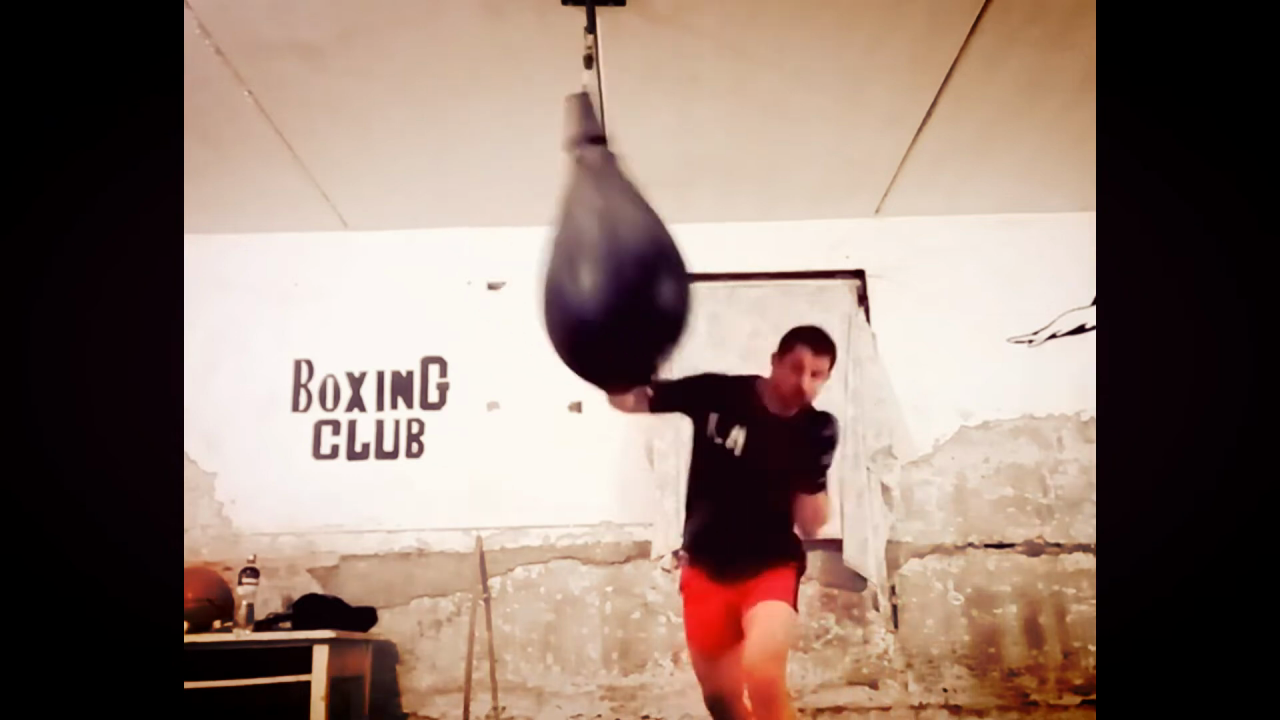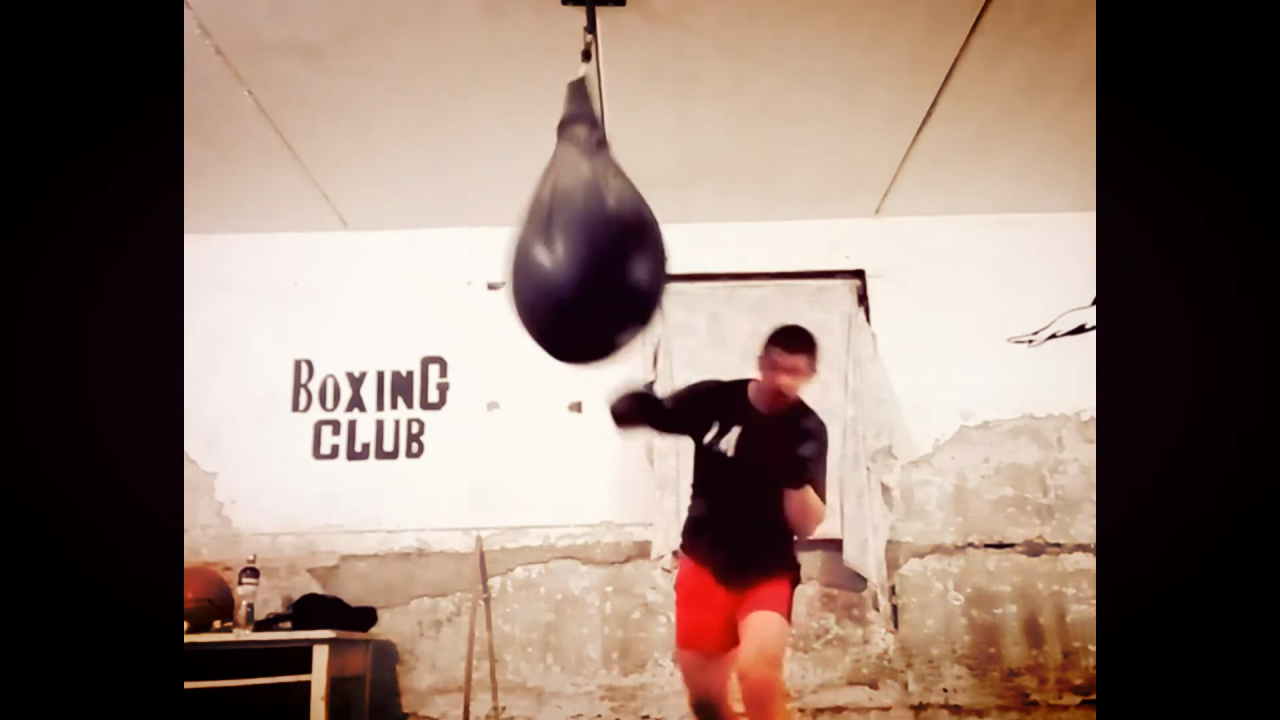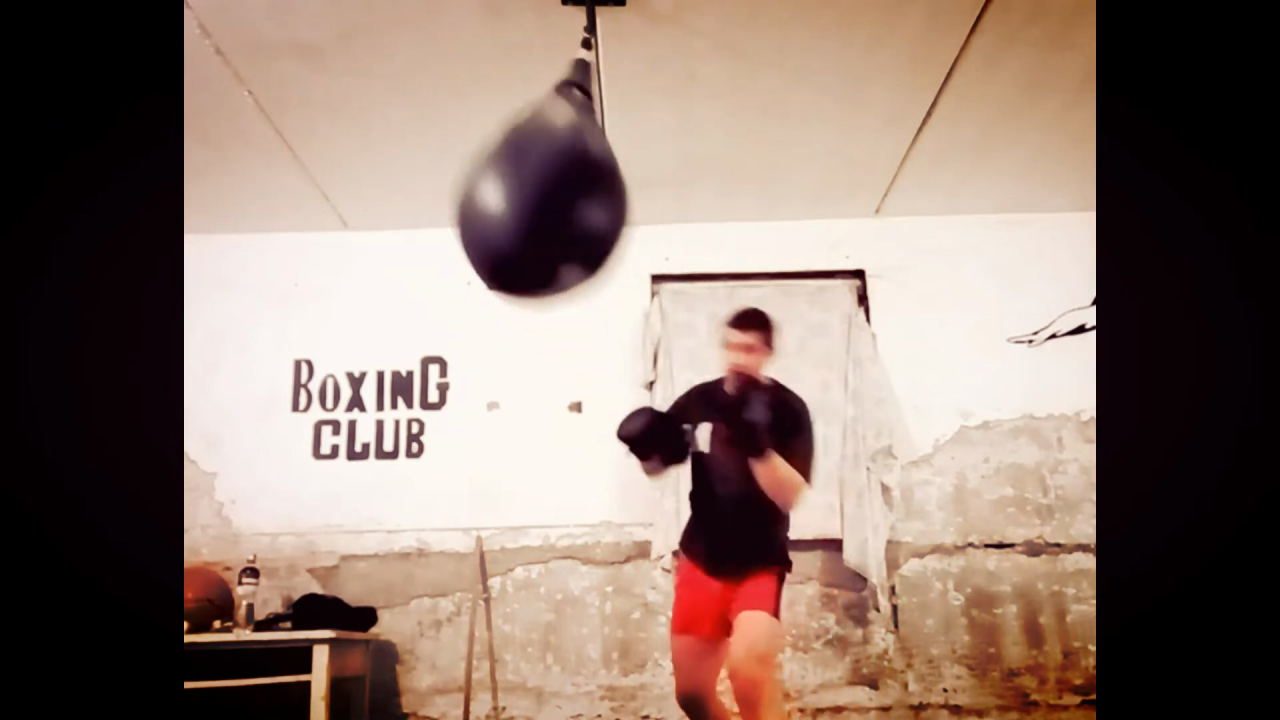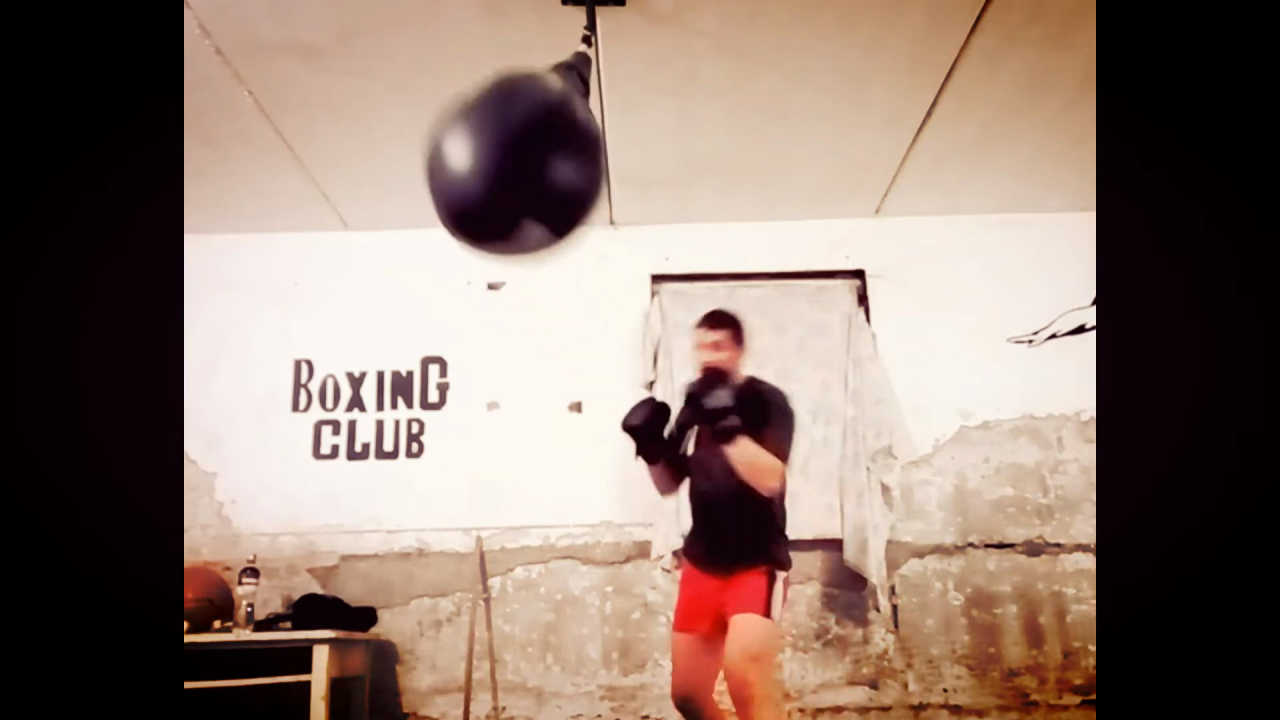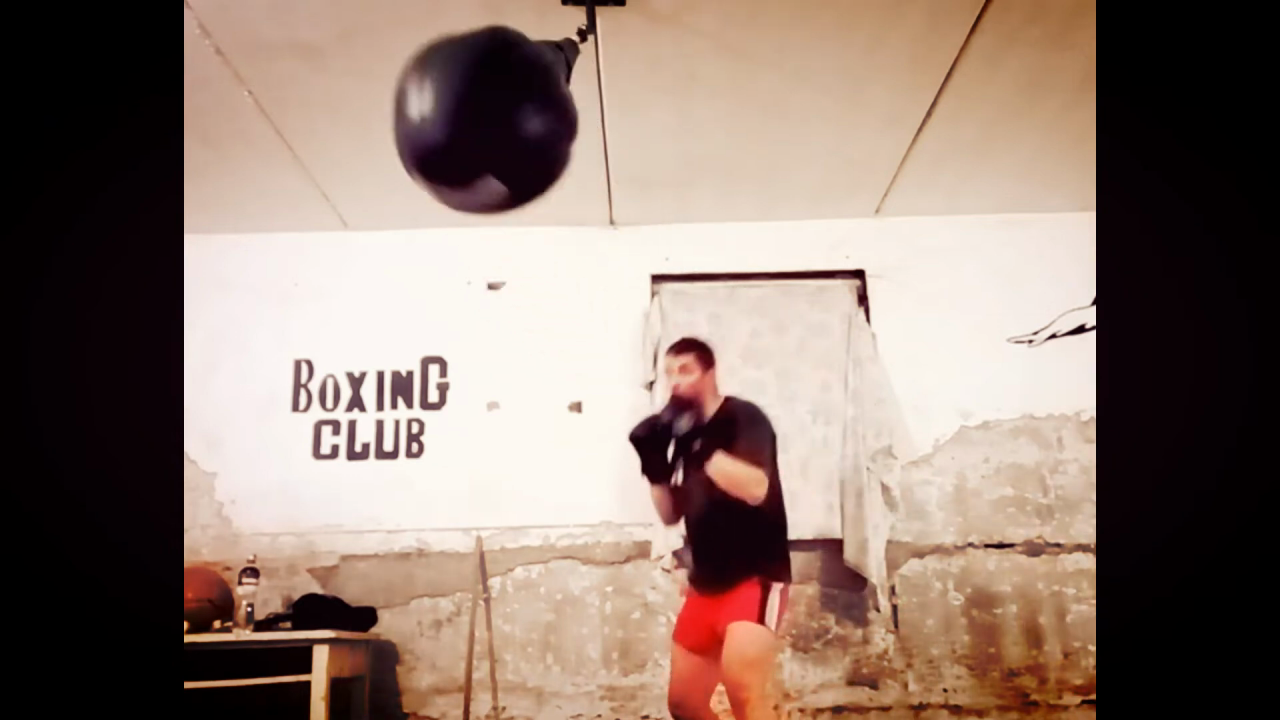
dt=0.1s
person 1, frame 1
left shoulder: (813, 432)
right shoulder: (719, 393)
left elbow: (811, 523)
right elbow: (629, 399)
left wrist: (813, 476)
right wrist: (629, 390)
left hip: (771, 568)
right hip: (706, 569)
left knee: (762, 672)
person 1, frame 2
left shoulder: (805, 429)
right shoulder: (714, 399)
left elbow: (806, 525)
right elbow: (646, 412)
left wrist: (798, 474)
right wrist: (634, 411)
left hip: (767, 575)
right hip: (704, 570)
left knee: (758, 677)
person 1, frame 3
left shoulder: (788, 410)
right shoulder: (700, 400)
left elbow: (789, 496)
right elbow: (659, 466)
left wrist: (758, 442)
right wrist: (646, 444)
left hip: (760, 566)
right hip: (700, 564)
left knee: (750, 674)
person 1, frame 4
left shoulder: (767, 403)
right shoulder: (694, 406)
left elbow: (769, 481)
right elbow: (667, 484)
left wrist: (727, 426)
right wrist: (650, 444)
left hip: (756, 565)
right hip: (702, 565)
left knee: (744, 674)
person 1, frame 5
left shoulder: (744, 418)
right shoulder: (681, 430)
left elbow: (755, 488)
right elbow: (669, 515)
left wrist: (698, 445)
right wrist: (653, 464)
left hip: (756, 578)
right hip: (706, 584)
left knee: (742, 683)
